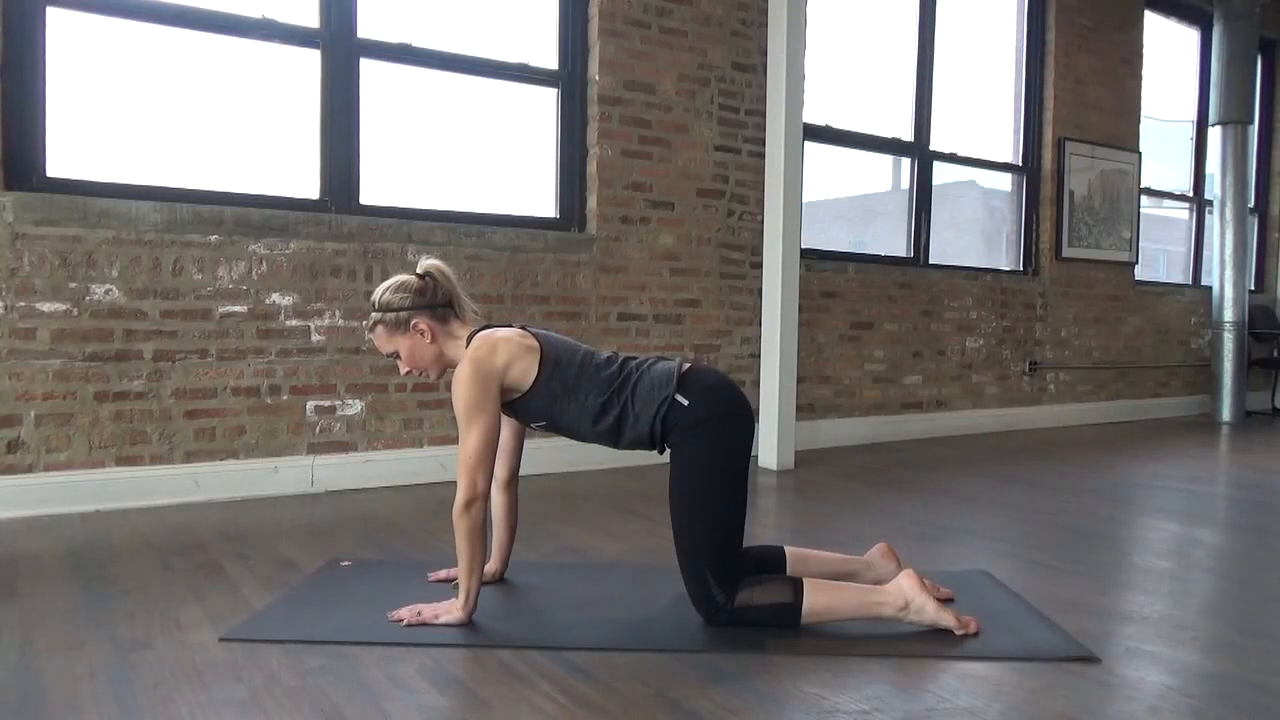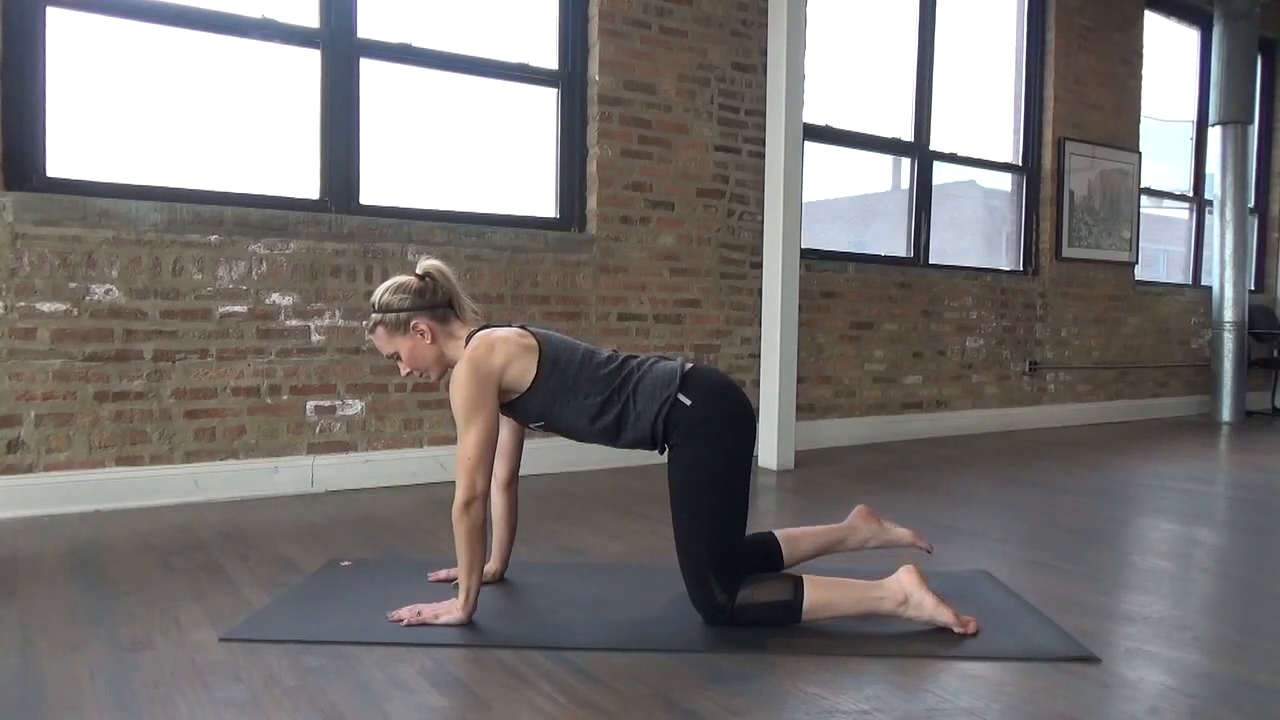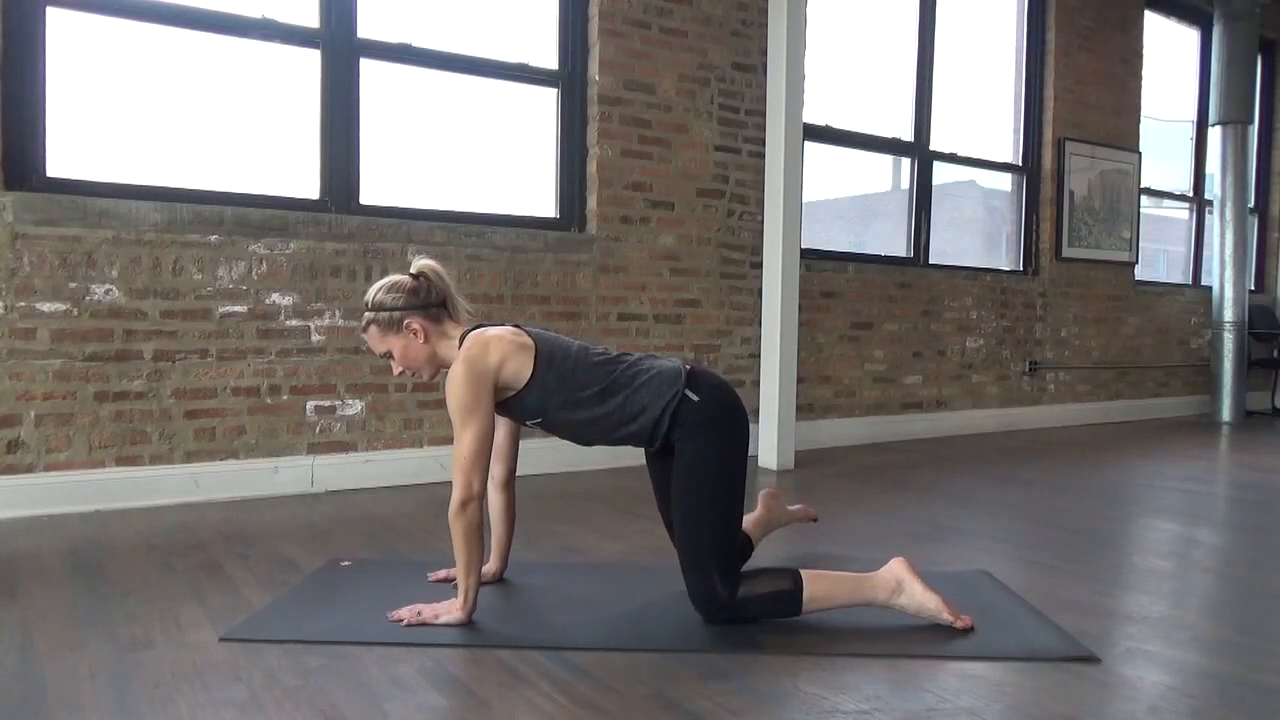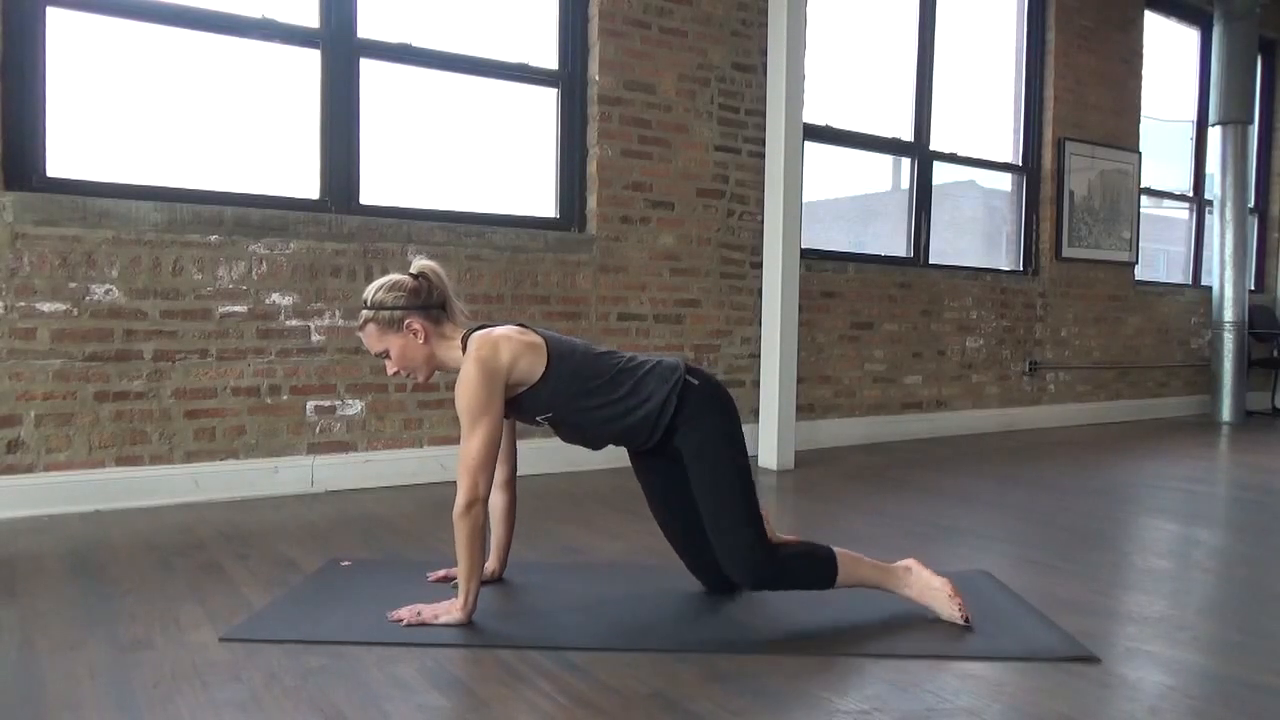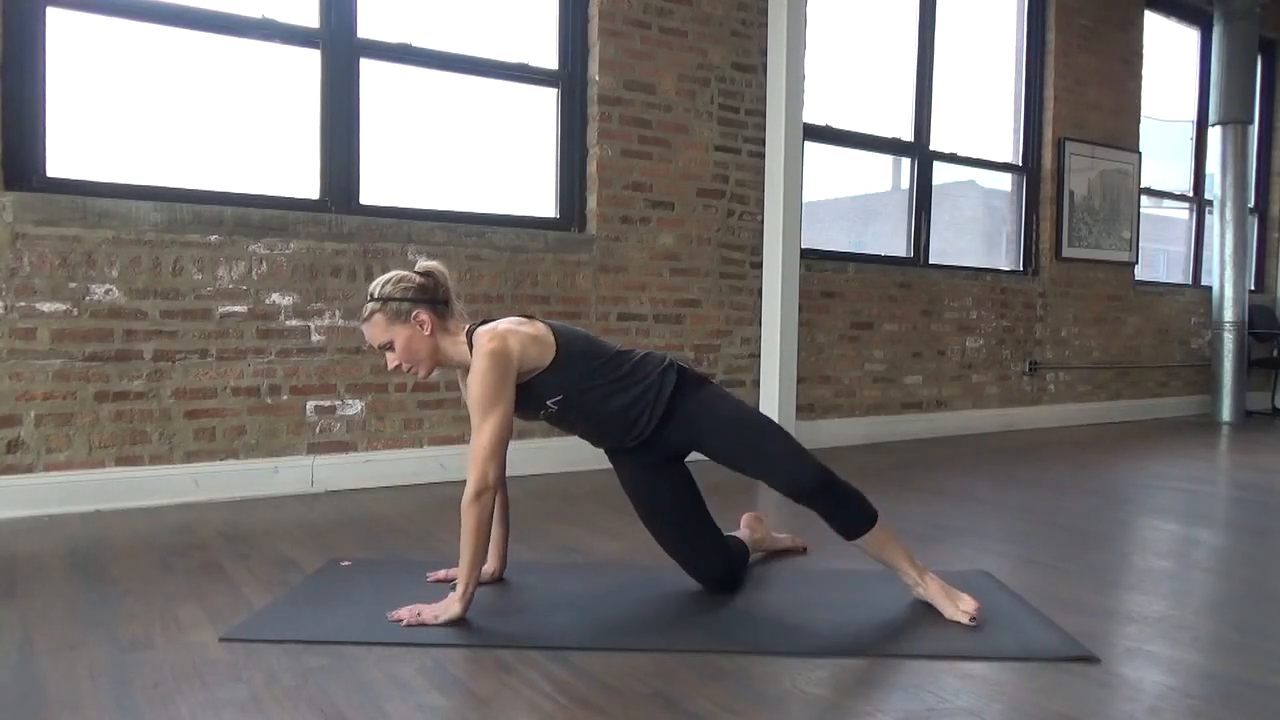
dt=0.5s
person 1, frame 1
left shoulder: (478, 362)
right shoulder: (501, 355)
left elbow: (471, 494)
right elbow: (504, 478)
left wrist: (464, 602)
right wrist: (494, 565)
left hip: (701, 413)
right hip: (701, 408)
left knee: (717, 599)
right knee: (715, 565)
left ankle: (897, 599)
right ankle: (868, 565)
person 1, frame 2
left shoulder: (475, 363)
right shoulder: (500, 355)
left elbow: (470, 495)
right elbow: (504, 479)
left wrist: (464, 602)
right wrist: (494, 565)
left hip: (701, 414)
right hip: (697, 409)
left knee: (717, 599)
right knee: (718, 562)
left ankle: (895, 594)
right ankle: (854, 531)
person 1, frame 3
left shoulder: (470, 362)
right shoulder: (494, 356)
left elbow: (465, 496)
right elbow: (499, 478)
left wrist: (462, 602)
right wrist: (494, 564)
left hip: (700, 413)
right hip: (672, 424)
left knee: (715, 600)
right knee: (708, 562)
left ankle: (888, 585)
right ankle: (762, 516)
person 1, frame 4
left shoulder: (482, 360)
right shoulder: (488, 362)
left elbow: (470, 497)
right elbow: (502, 481)
left wrist: (462, 603)
right wrist: (494, 564)
left hip: (691, 408)
right hip: (654, 435)
left knee: (748, 568)
right knee: (715, 575)
left ankle: (900, 576)
right ankle: (759, 532)
person 1, frame 5
left shoulder: (493, 348)
right shoulder: (470, 372)
left elbow: (480, 485)
right elbow: (493, 481)
left wrist: (460, 596)
right wrist: (493, 563)
left hip: (682, 400)
right hip: (634, 448)
left knee: (807, 480)
right knee: (718, 574)
left ankle: (922, 579)
right ankle: (753, 536)
